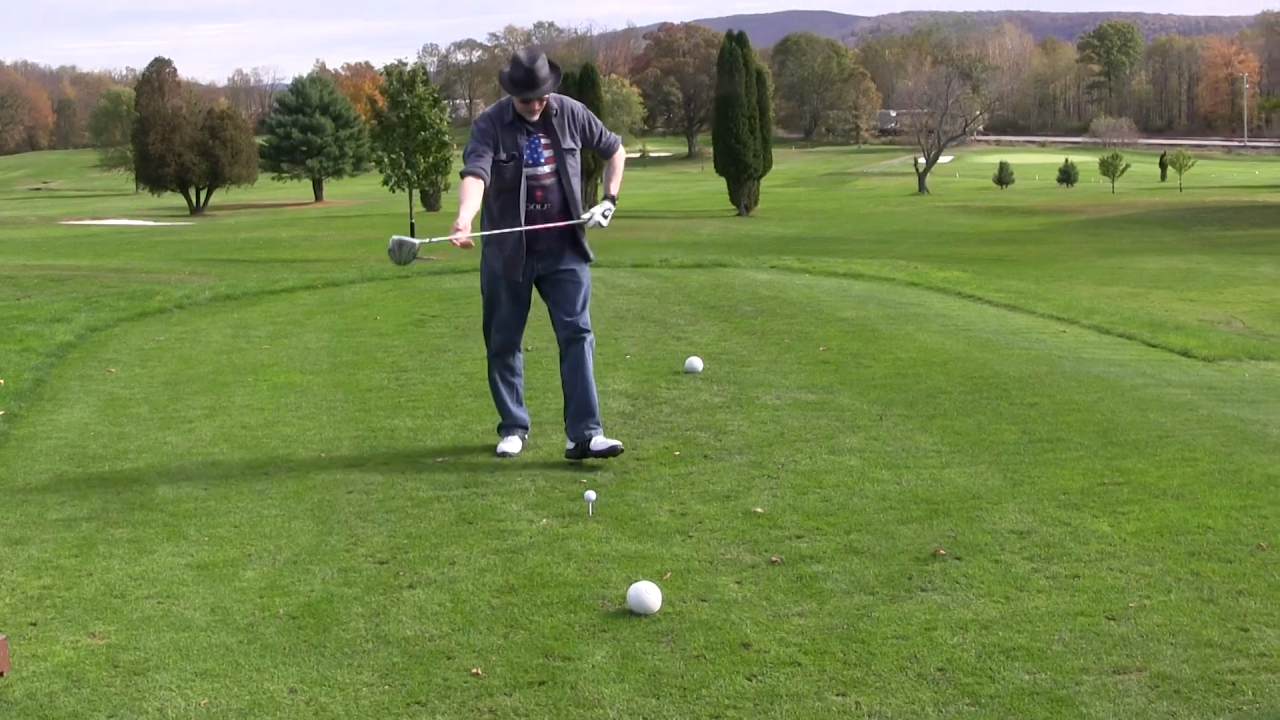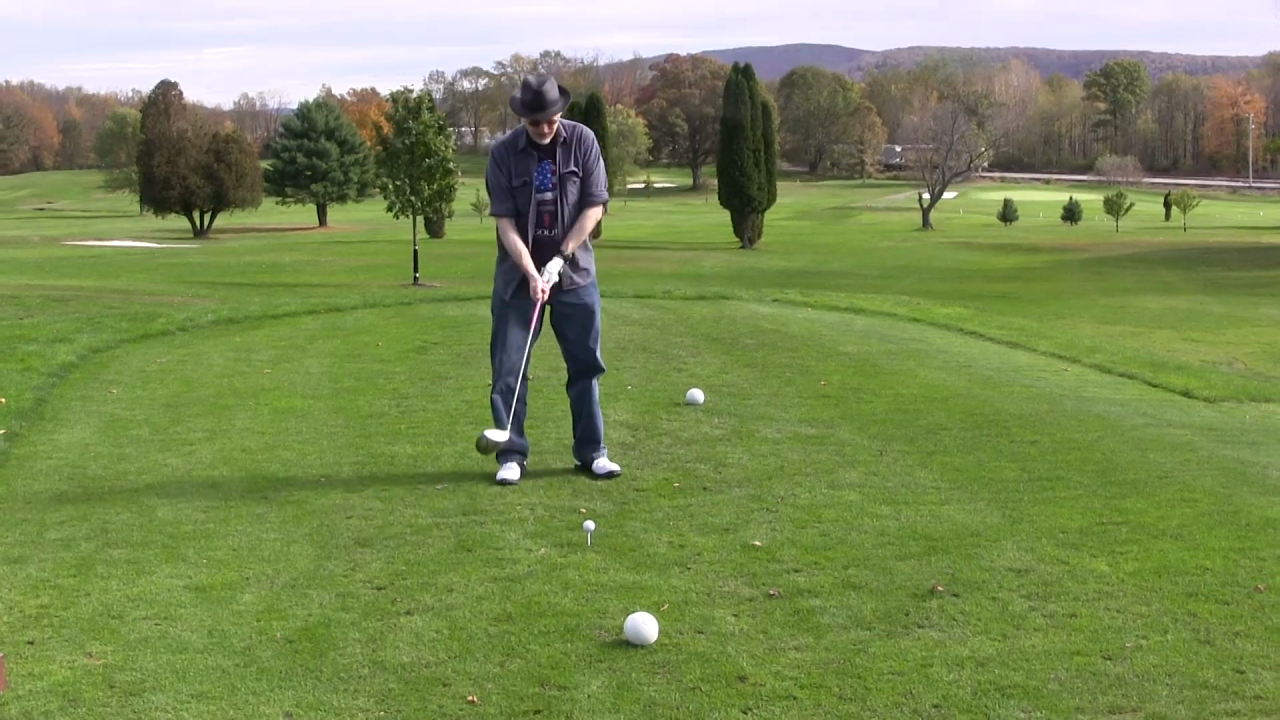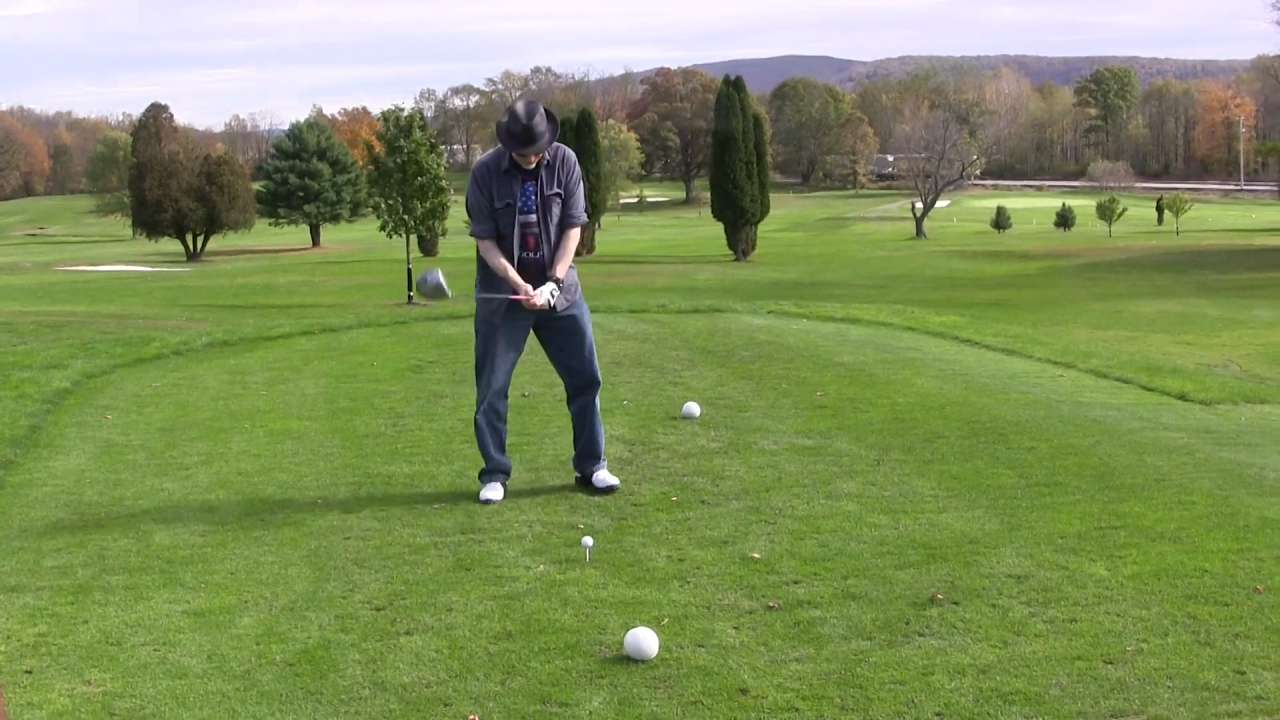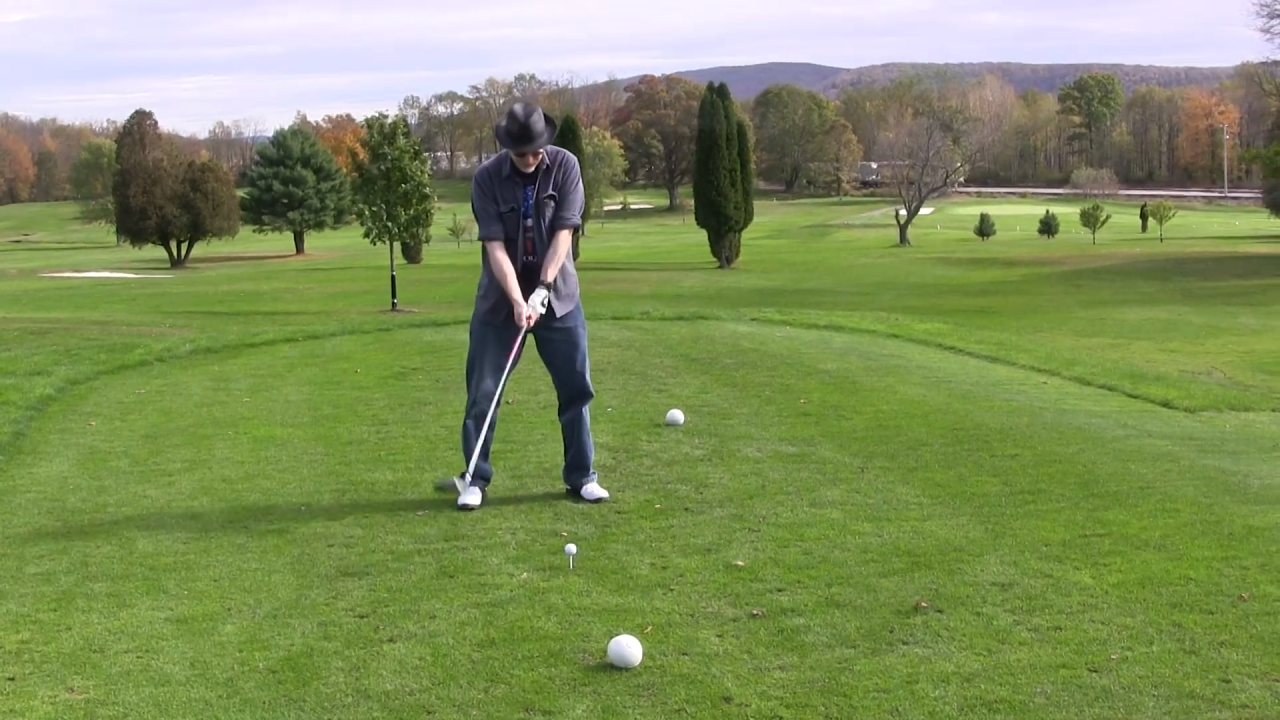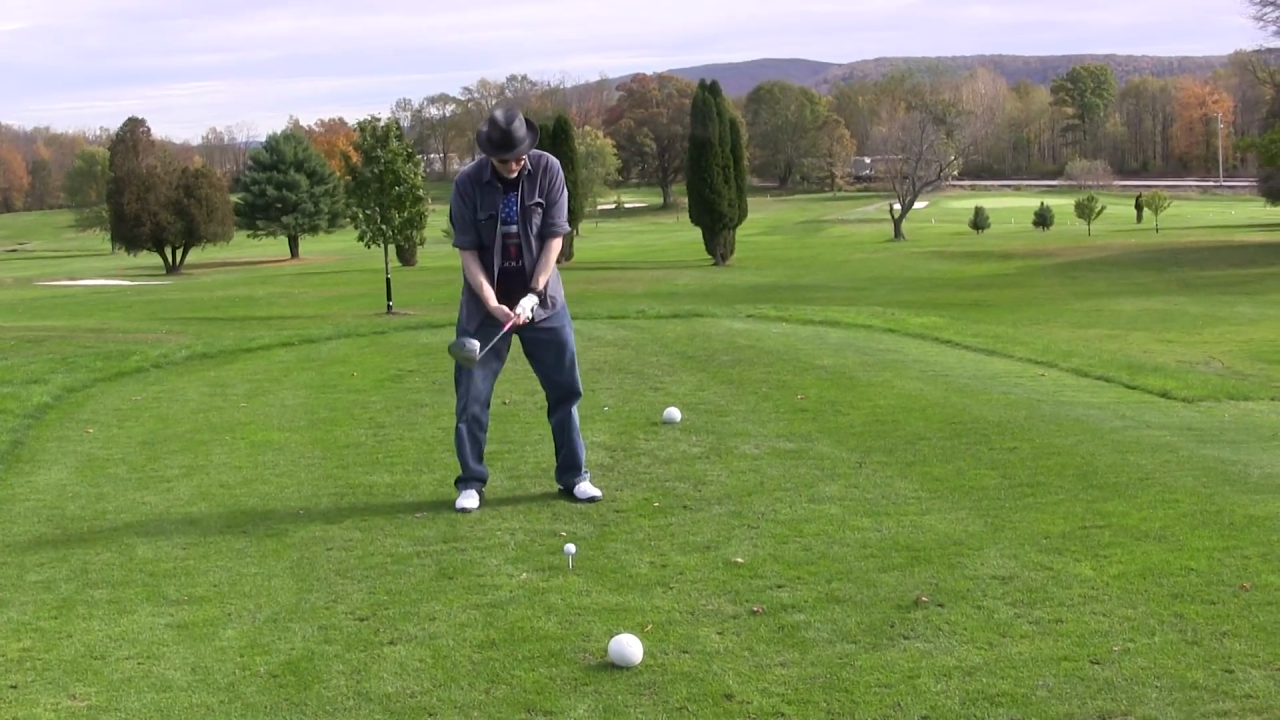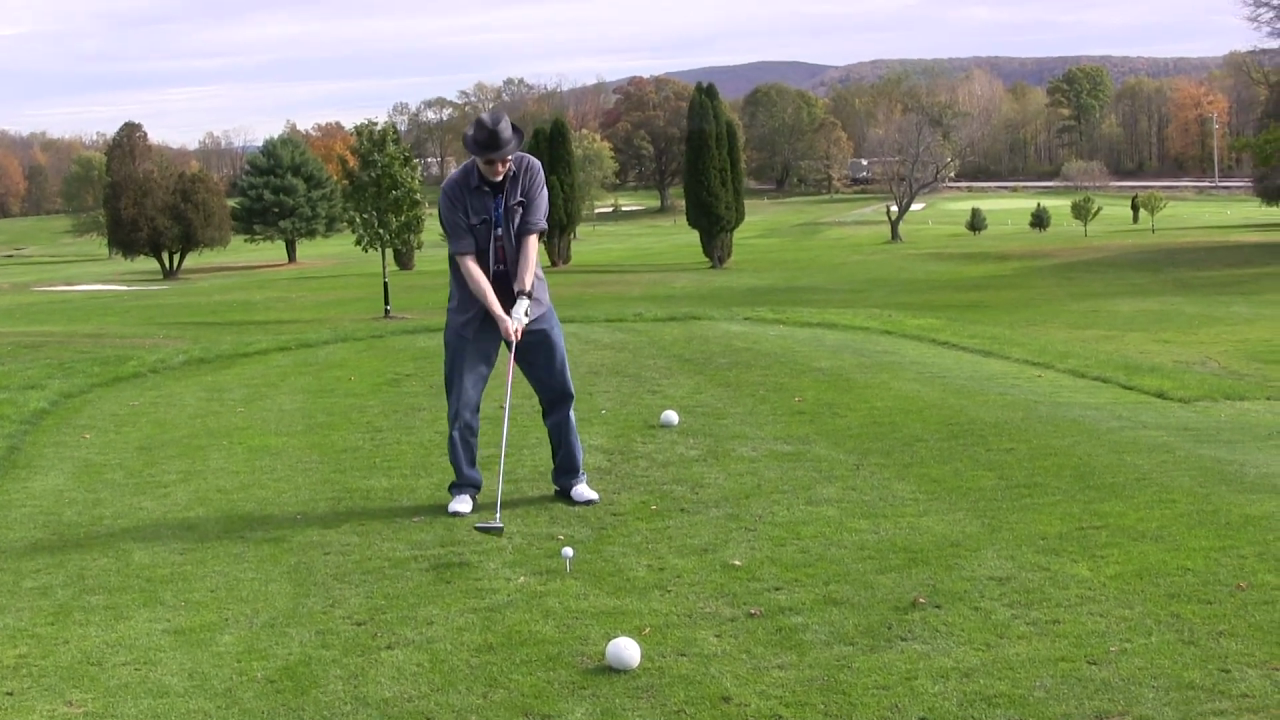
dt=0.5s
person 1, frame 1
left shoulder: (571, 114)
right shoulder: (489, 124)
left elbow: (614, 149)
right elbow: (474, 176)
left wrist: (609, 199)
right wrist: (463, 222)
left hip: (563, 248)
right hip: (507, 252)
left knee: (576, 334)
right knee: (503, 342)
left ankle: (584, 433)
right ankle: (513, 427)
person 1, frame 2
left shoulder: (583, 140)
right shoulder: (503, 152)
left elbow: (594, 206)
right elbow: (505, 221)
left wrist: (561, 259)
right wrist: (531, 273)
left hip: (574, 271)
right hip: (518, 274)
left knee: (585, 363)
right knee: (508, 365)
left ankle: (591, 451)
right ankle: (512, 453)
person 1, frame 3
left shoulder: (565, 161)
right shoulder: (485, 172)
left elbow: (573, 227)
right elbow: (485, 240)
left wrist: (552, 282)
right wrist: (519, 287)
left hip: (559, 289)
right hip: (502, 294)
left knee: (584, 376)
right knee: (492, 386)
left ankle: (591, 464)
right ankle: (495, 473)
person 1, frame 4
left shoulder: (565, 165)
right shoulder: (487, 177)
left elbow: (563, 233)
right elbow: (495, 247)
left wrist: (541, 291)
right wrist: (517, 302)
left hip: (558, 293)
right hip: (500, 297)
left knee: (576, 387)
right knee: (482, 390)
left ankle: (581, 475)
right ankle: (476, 478)
person 1, frame 5
left shoulder: (549, 169)
right shoulder: (467, 182)
left elbow: (554, 238)
right elbow: (467, 252)
left wrist: (532, 296)
right wrist: (492, 305)
left hip: (542, 297)
right hip: (485, 302)
left knee: (565, 387)
right knee: (472, 393)
left ankle: (573, 475)
right ankle: (471, 481)
person 1, frame 6
left shoulder: (530, 170)
right shoulder: (454, 189)
left elbow: (530, 239)
right elbow: (466, 260)
left wrist: (522, 300)
right wrist: (498, 314)
left hip: (529, 300)
right hip: (474, 308)
left knee: (558, 389)
right knee: (462, 399)
left ankle: (570, 477)
right ankle: (465, 486)
